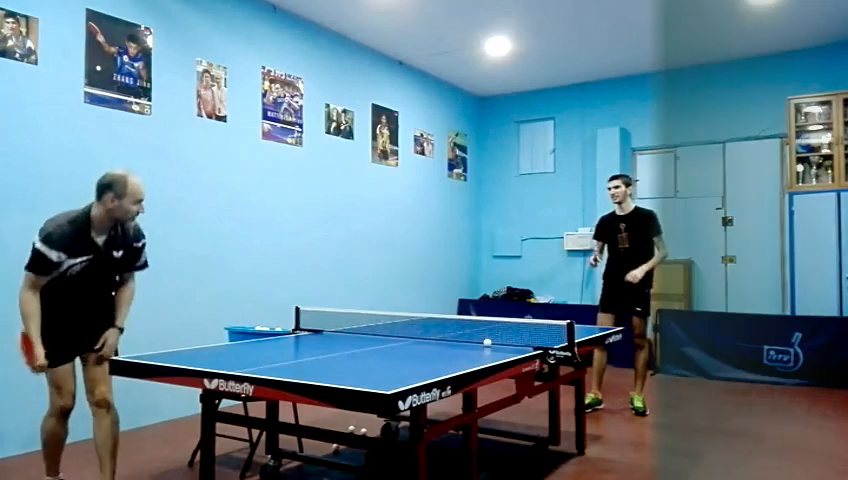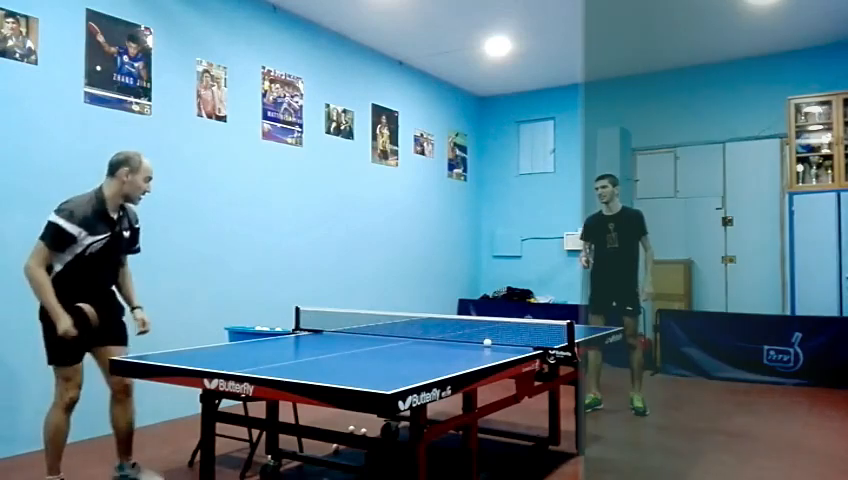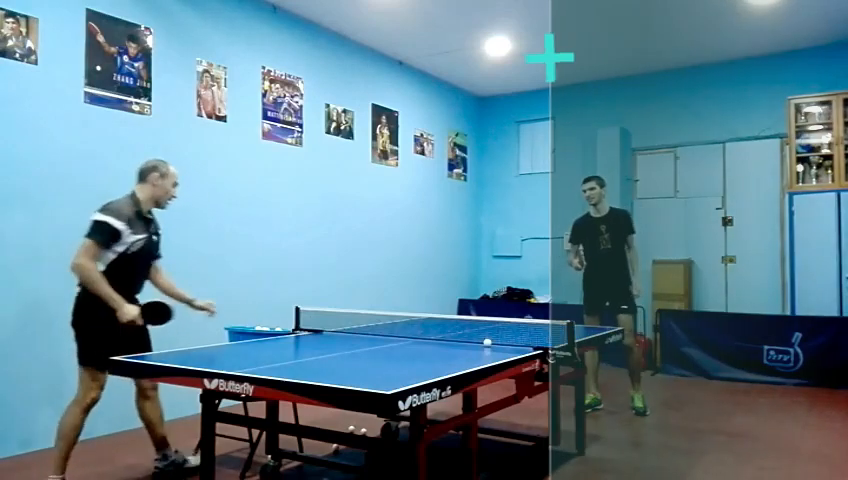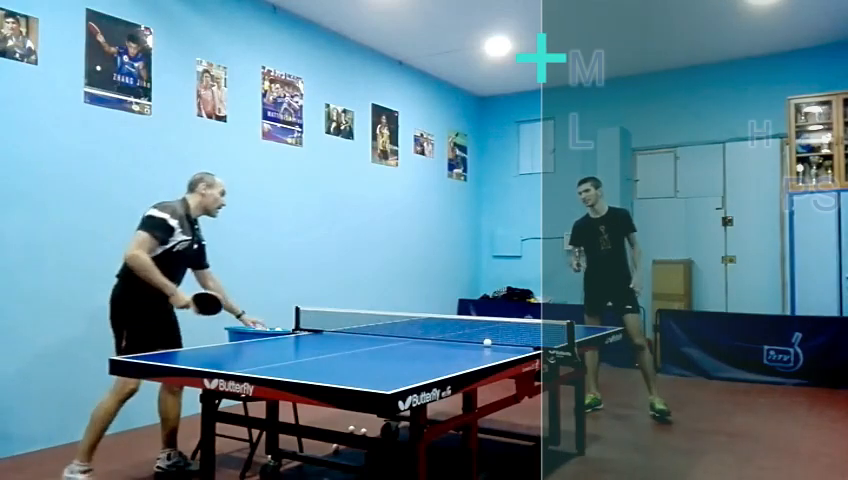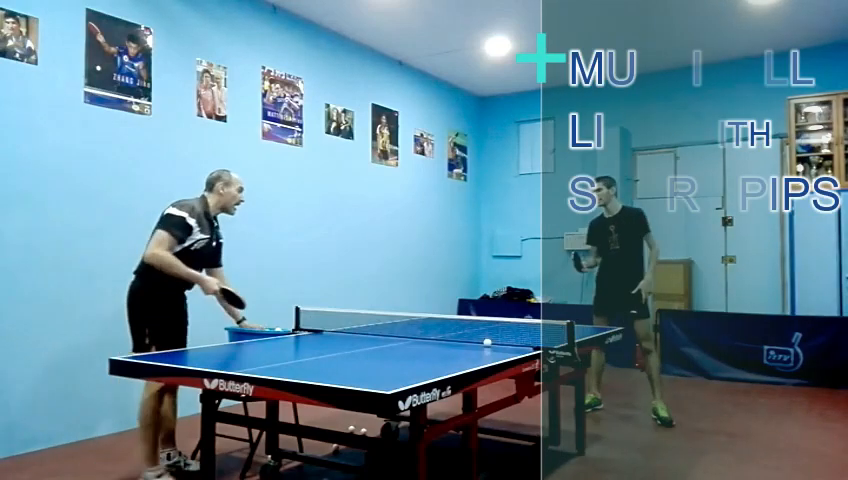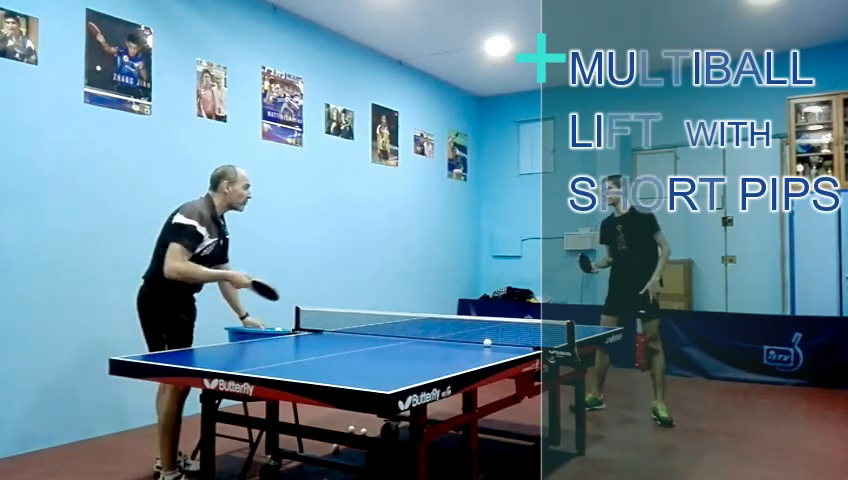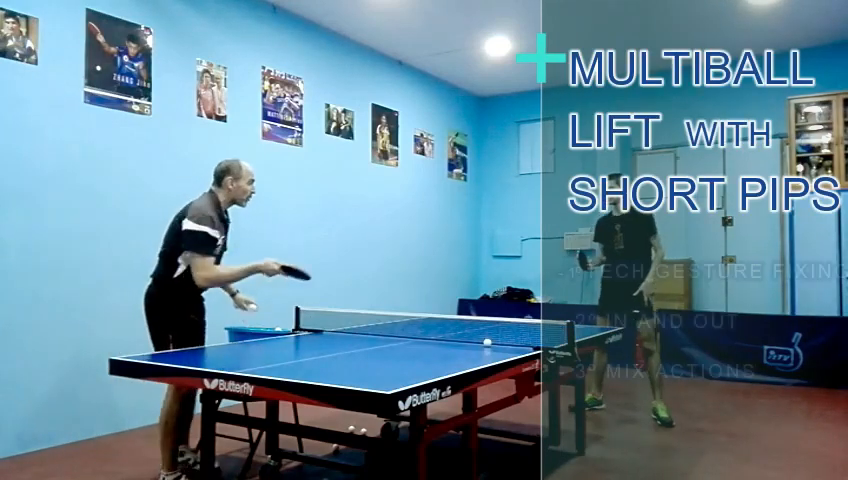
dt=0.3s
person 1, frame 1
left shoulder: (131, 235)
right shoulder: (58, 232)
right elbow: (30, 290)
left wrist: (116, 327)
right wrist: (36, 344)
left hip: (99, 316)
right hip: (57, 318)
left knee: (102, 400)
right knee: (62, 403)
person 1, frame 2
left shoulder: (129, 219)
right shoulder: (74, 213)
right elbow: (34, 266)
left wrist: (135, 307)
right wrist: (58, 315)
left hip: (104, 306)
right hip: (67, 309)
left knee: (122, 386)
right knee: (68, 396)
person 1, frame 3
left shoulder: (150, 224)
right shoulder: (115, 214)
left elbow: (155, 274)
right elbow: (80, 264)
left wrist: (193, 302)
right wrist: (118, 305)
left hip: (128, 313)
right hip: (98, 314)
left knee: (147, 385)
right knee: (89, 396)
person 1, frame 4
left shoulder: (194, 233)
right shoulder: (166, 213)
left elbow: (209, 282)
right elbow: (134, 255)
left wrist: (240, 314)
right wrist: (173, 291)
left hip: (160, 307)
right hip: (133, 304)
left knee: (175, 380)
right knee: (127, 385)
left ankle: (169, 455)
person 1, frame 5
left shoulder: (213, 230)
right shoulder: (184, 211)
left elbow: (217, 282)
right elbow: (153, 253)
left wrist: (240, 319)
right wrist: (198, 278)
left hip: (173, 302)
right hip: (149, 299)
left knee: (169, 380)
right knee: (158, 381)
left ankle: (168, 455)
person 1, frame 6
left shoulder: (219, 226)
right shoulder: (192, 216)
left elbow: (223, 276)
right elbow: (173, 268)
left wrist: (243, 315)
right wrist: (228, 275)
left hip: (181, 304)
right hip: (160, 303)
left knee: (173, 381)
right knee: (177, 384)
person 1, frame 7
left shoulder: (218, 215)
right shoulder: (201, 216)
right elbow: (204, 276)
left wrist: (234, 293)
right wrist: (256, 268)
left hip: (187, 303)
right hip: (168, 304)
right knee: (180, 385)
left ankle: (182, 452)
person 2, frame 1
left shoulder: (647, 217)
right shoulder: (605, 221)
left elbow: (662, 251)
right elbow: (598, 250)
left wrist: (643, 269)
right wrist: (594, 258)
left hip: (639, 287)
right hip: (611, 286)
left knee: (639, 340)
left ankle: (638, 395)
right ankle: (595, 394)
person 2, frame 2
left shoulder: (634, 216)
right shoulder: (592, 221)
left elbow: (648, 250)
right elbow: (586, 250)
left wrist: (648, 281)
right wrist: (584, 258)
left hip: (628, 286)
right hip: (600, 286)
left knee: (632, 340)
left ankle: (636, 395)
right ankle: (593, 394)
person 2, frame 3
left shoulder: (621, 216)
right shoulder: (580, 224)
left elbow: (631, 249)
right elbow: (571, 253)
left wrist: (636, 279)
right wrist: (575, 262)
left hip: (621, 285)
right hip: (593, 286)
left knee: (629, 342)
left ankle: (636, 394)
right ankle: (593, 394)
person 2, frame 4
left shoulder: (621, 215)
right shoulder: (580, 225)
left elbow: (635, 246)
right elbow: (574, 255)
left wrist: (637, 275)
right wrist: (575, 263)
left hip: (622, 284)
right hip: (594, 287)
left knee: (639, 341)
left ankle: (654, 398)
right ankle: (593, 394)
person 2, frame 5
left shoulder: (635, 215)
right shoulder: (595, 225)
left elbow: (653, 248)
left wrist: (647, 278)
right wrist: (586, 264)
left hip: (633, 288)
right hip: (605, 288)
left knee: (647, 345)
left ankle: (658, 403)
right ankle: (594, 395)
person 2, frame 6
left shoulder: (643, 215)
right shoulder: (606, 224)
left elbow: (665, 248)
left wrist: (655, 278)
right wrist: (596, 265)
left hip: (644, 288)
right hip: (617, 289)
left knee: (654, 345)
left ankle: (659, 404)
right ankle: (595, 395)
person 2, frame 7
left shoulder: (643, 217)
right shoulder: (603, 223)
left elbow: (659, 251)
left wrist: (650, 279)
right wrist: (592, 263)
left hip: (637, 289)
right hip: (610, 290)
left knee: (649, 345)
left ankle: (658, 404)
right ankle: (595, 396)
